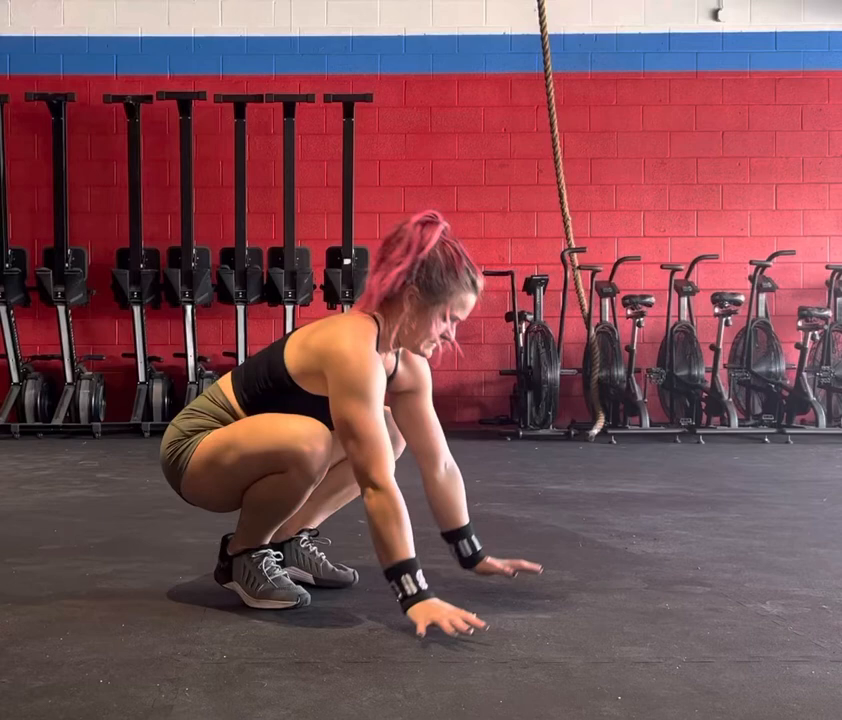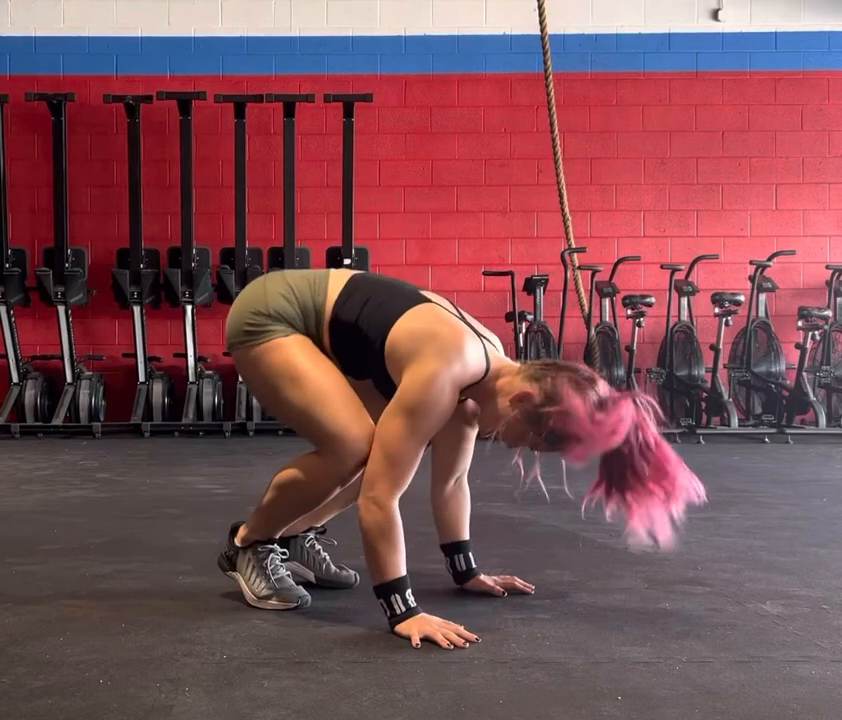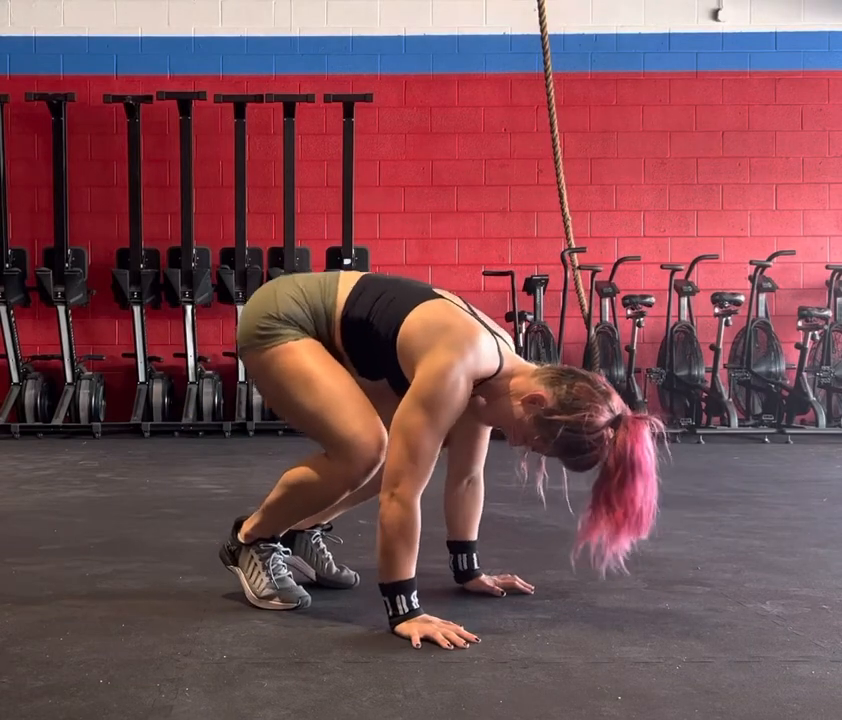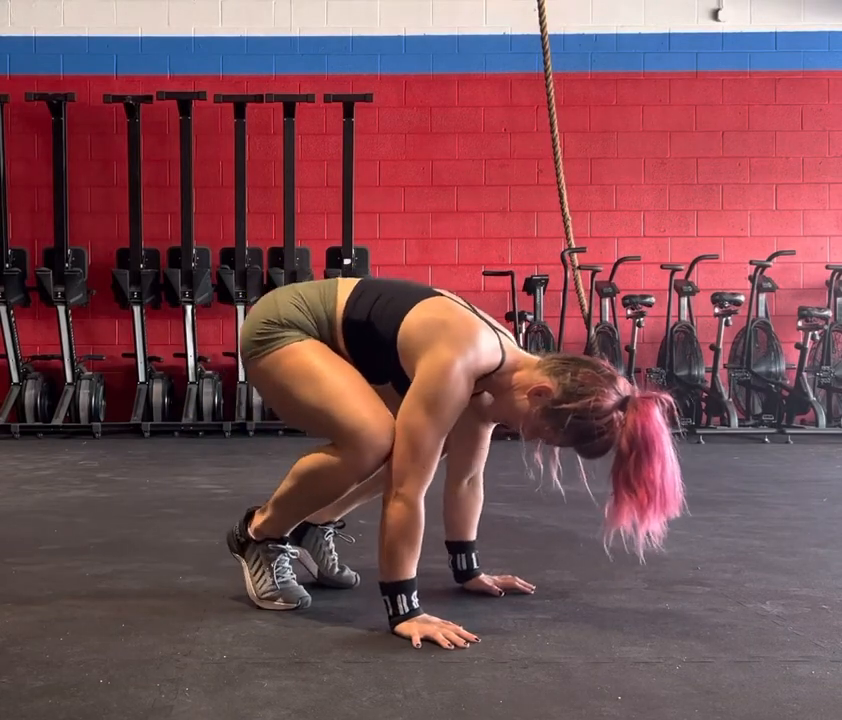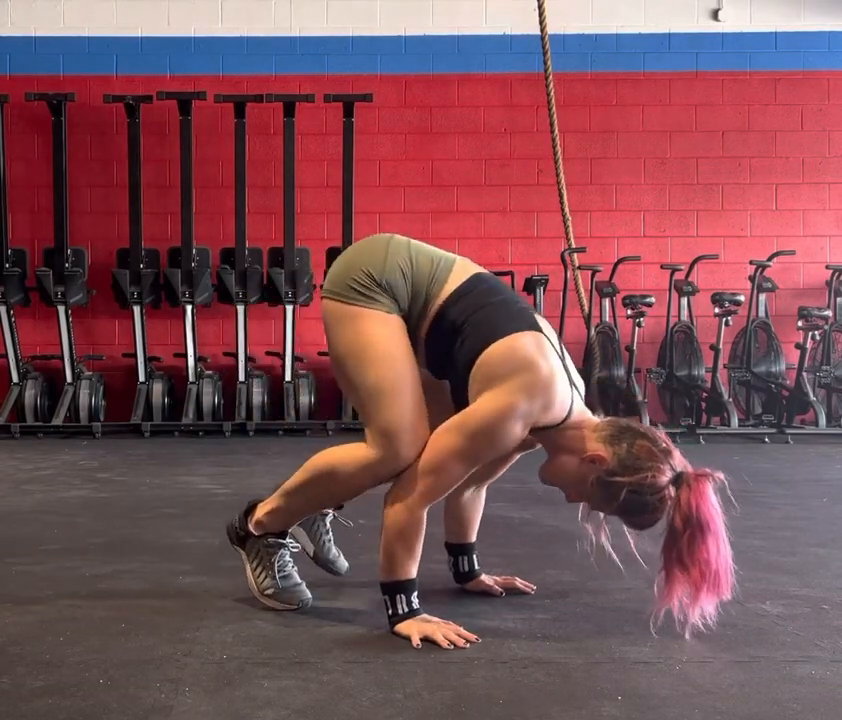
dt=1s
person 1, frame 1
left shoulder: (406, 361)
right shoulder: (353, 351)
left elbow: (438, 463)
right elbow: (377, 482)
left wrist: (474, 555)
right wrist: (416, 595)
left hip: (253, 448)
right hip: (195, 447)
left knee: (387, 438)
right knee: (309, 444)
left ankle: (288, 539)
right ankle: (242, 554)
person 1, frame 2
left shoulder: (492, 373)
right shoulder: (444, 373)
left elbow: (449, 479)
right elbow: (378, 495)
left wrist: (466, 571)
right wrist: (403, 611)
left hip: (321, 318)
right hip: (268, 314)
left knee: (393, 449)
right knee: (352, 448)
left ankle: (295, 536)
right ankle: (248, 545)
person 1, frame 3
left shoulder: (498, 369)
right shoulder: (456, 368)
left elbow: (466, 475)
right elbow: (401, 490)
left wrist: (468, 570)
right wrist: (405, 612)
left hip: (327, 332)
right hip: (280, 319)
left knee: (422, 443)
right knee: (364, 450)
left ankle: (302, 532)
right ankle: (251, 539)
person 1, frame 4
left shoulder: (499, 370)
right shoulder: (459, 365)
left elbow: (464, 476)
right elbow: (406, 490)
left wrist: (468, 570)
right wrist: (405, 611)
left hip: (335, 336)
right hip: (283, 324)
left knee: (425, 441)
right knee: (373, 440)
left ankle: (313, 526)
right ankle: (259, 535)
person 1, frame 5
left shoulder: (563, 415)
right shoulder: (524, 405)
left elbow: (468, 477)
right elbow: (412, 494)
left wrist: (467, 570)
right wrist: (404, 611)
left hip: (414, 282)
right hip: (376, 275)
left knee: (432, 450)
right knee: (398, 452)
left ankle: (310, 511)
right ankle: (261, 527)
